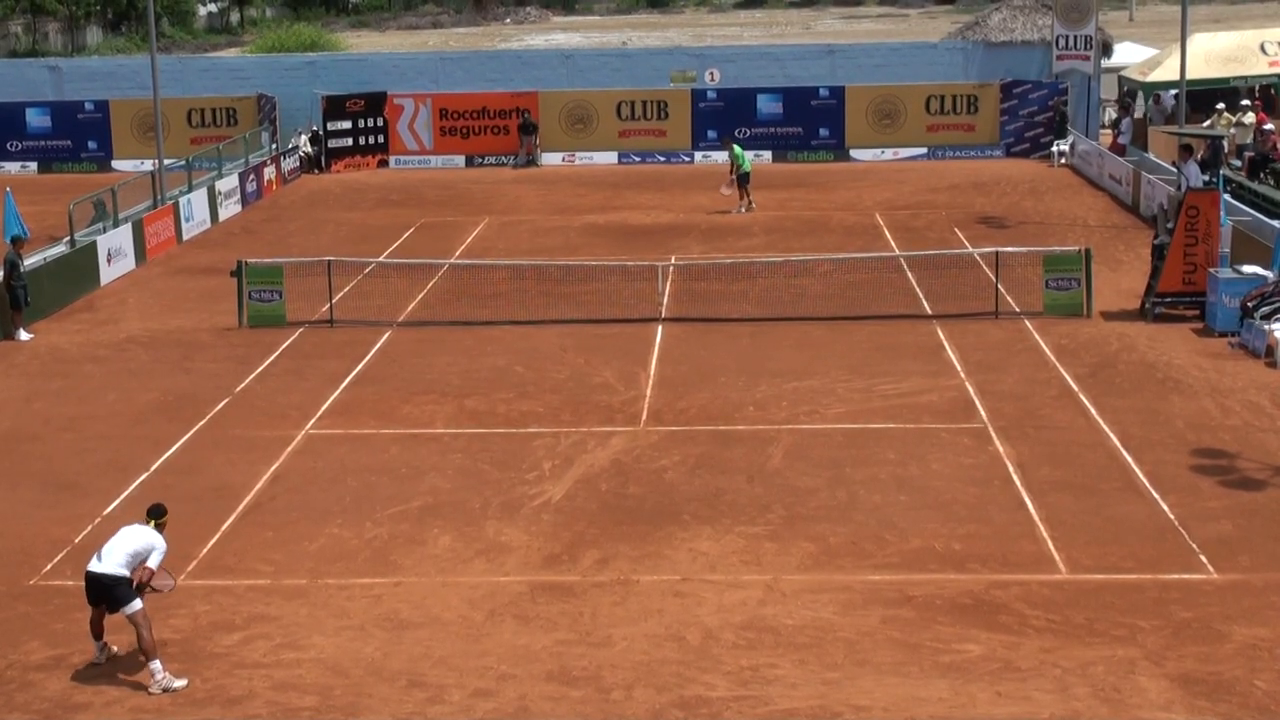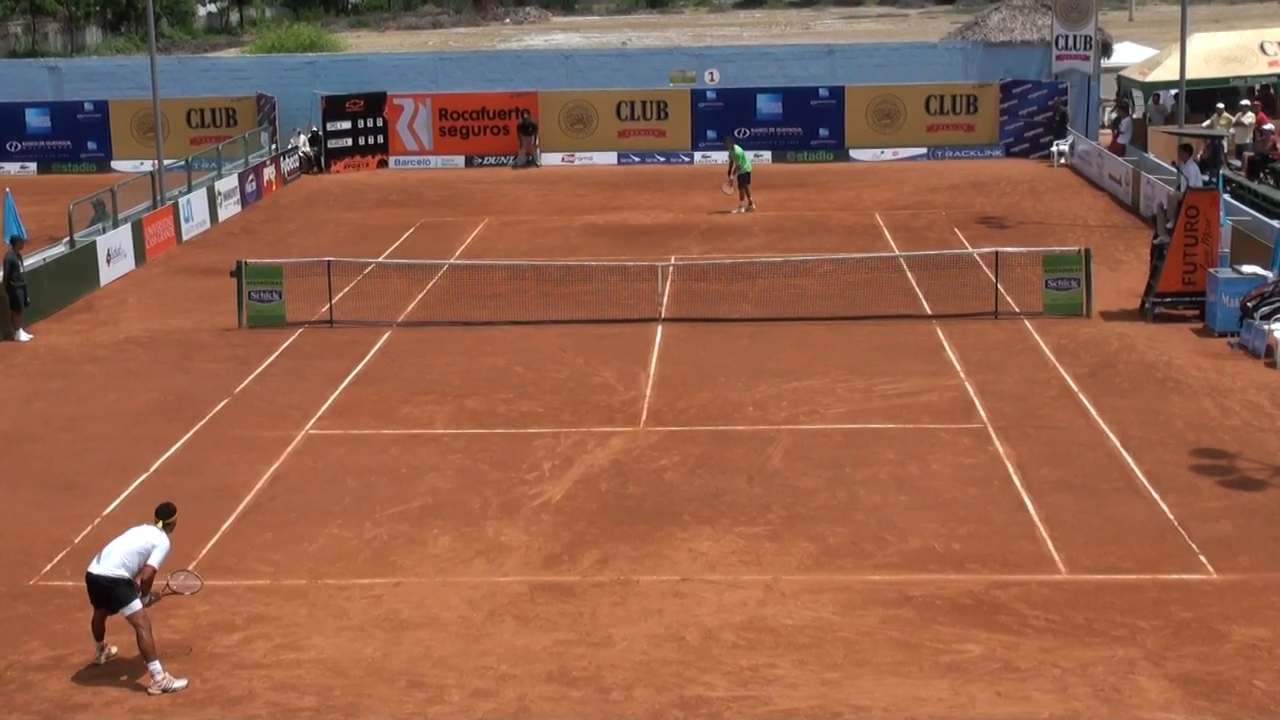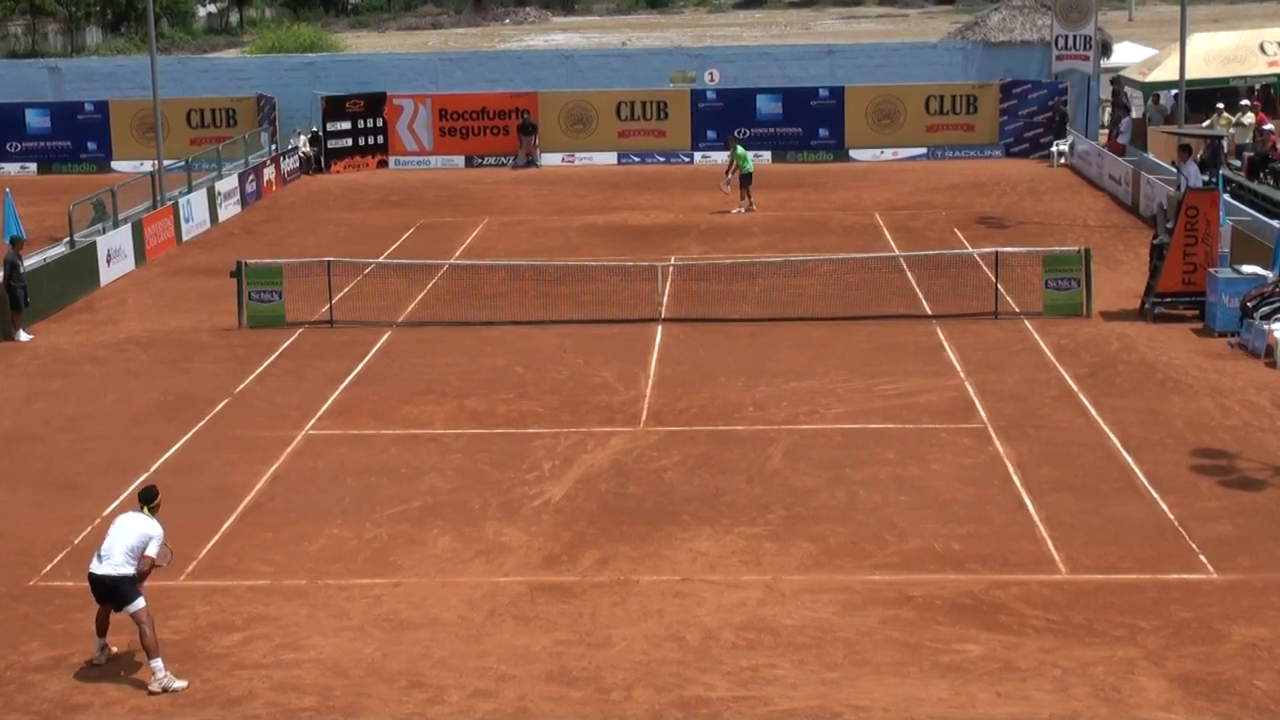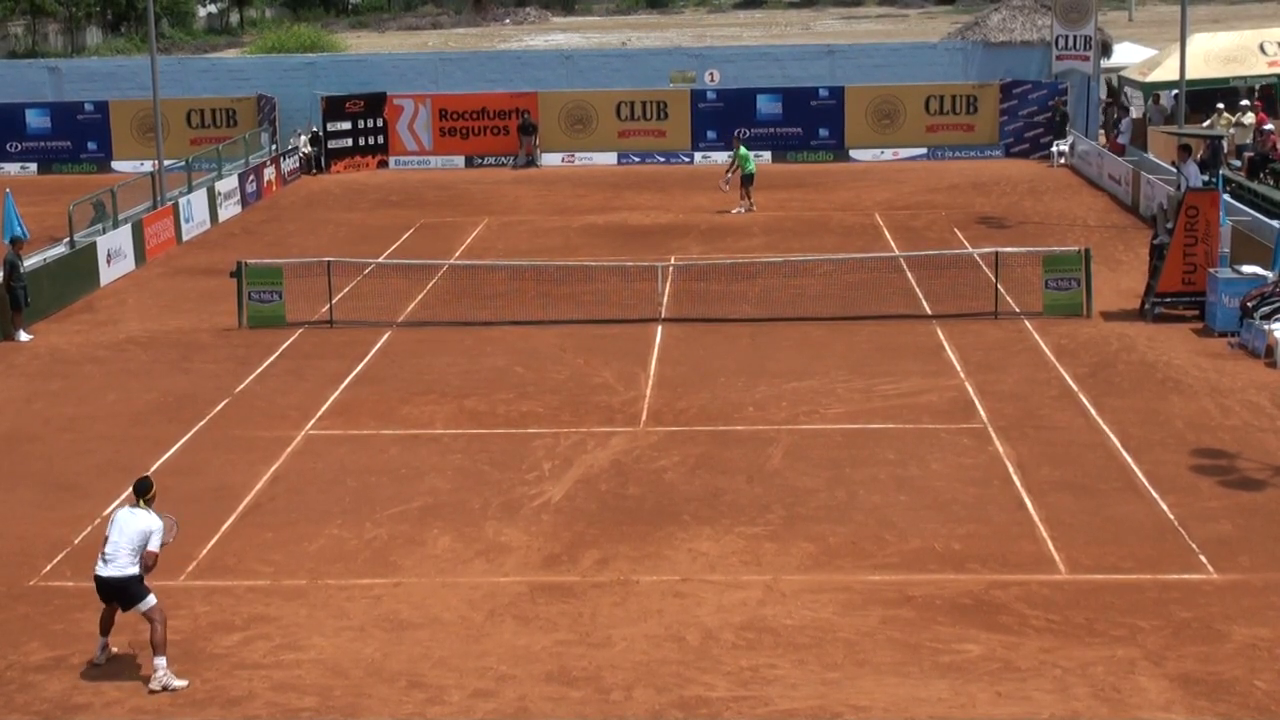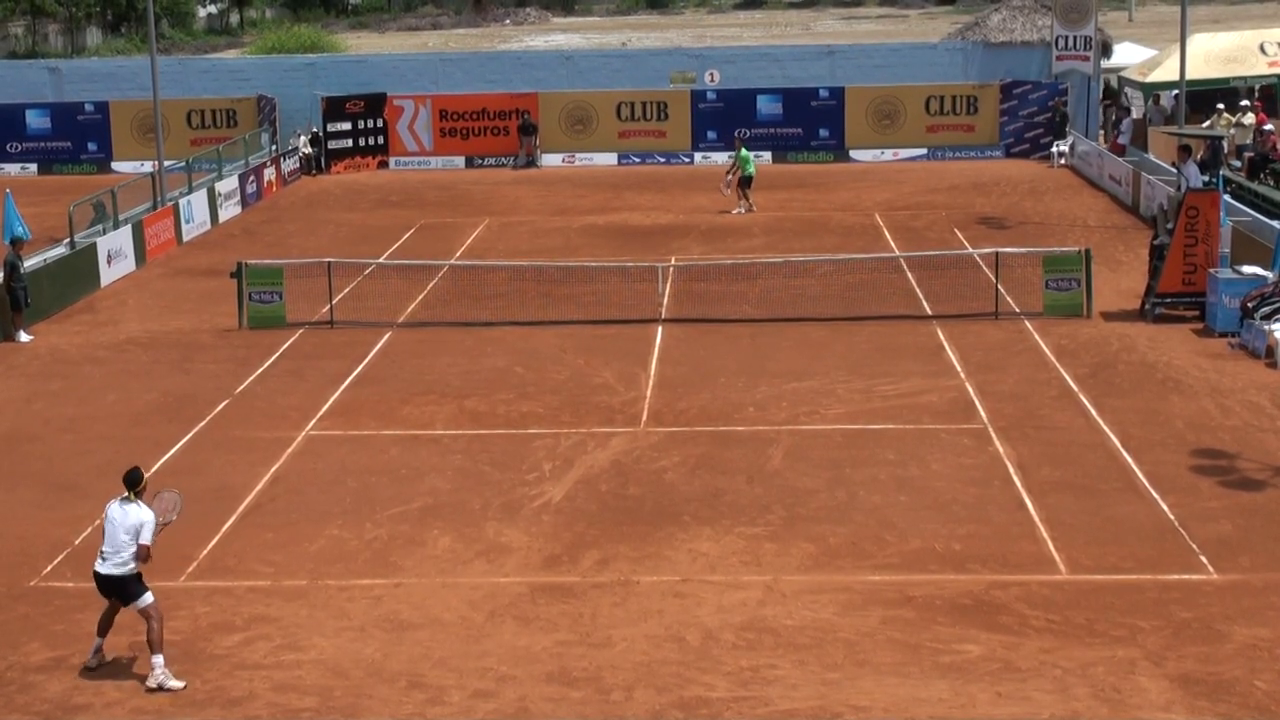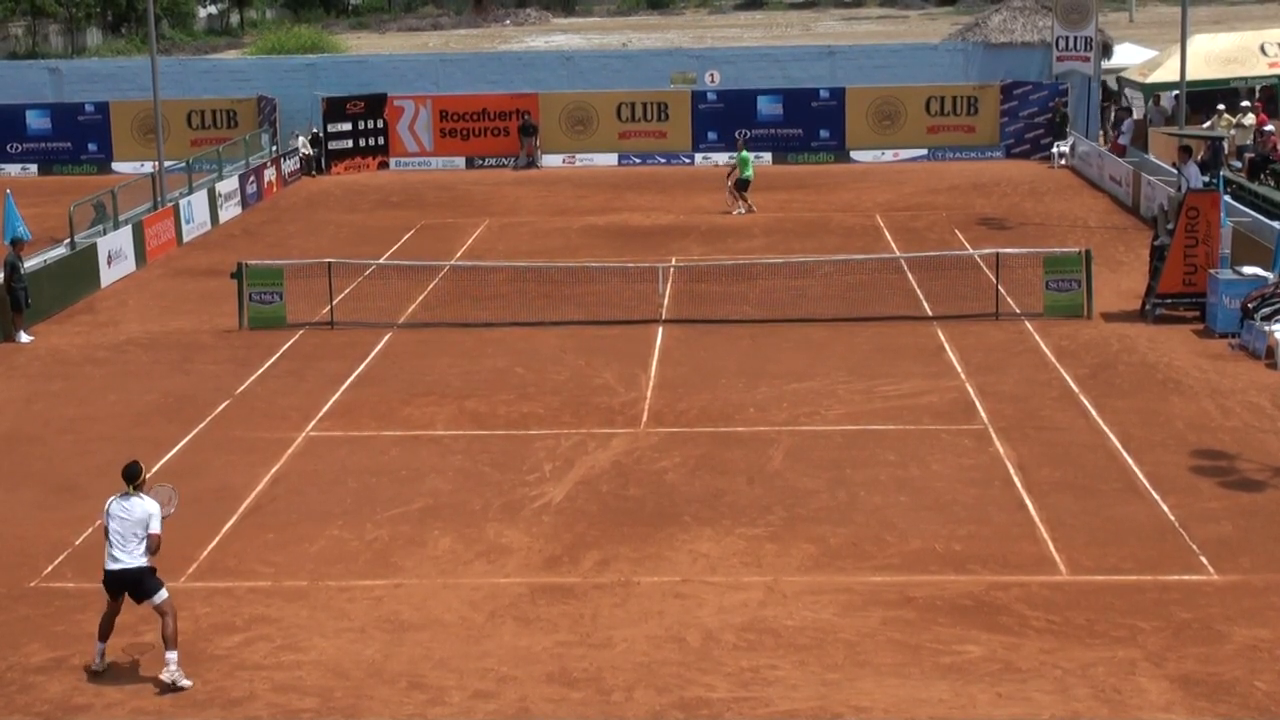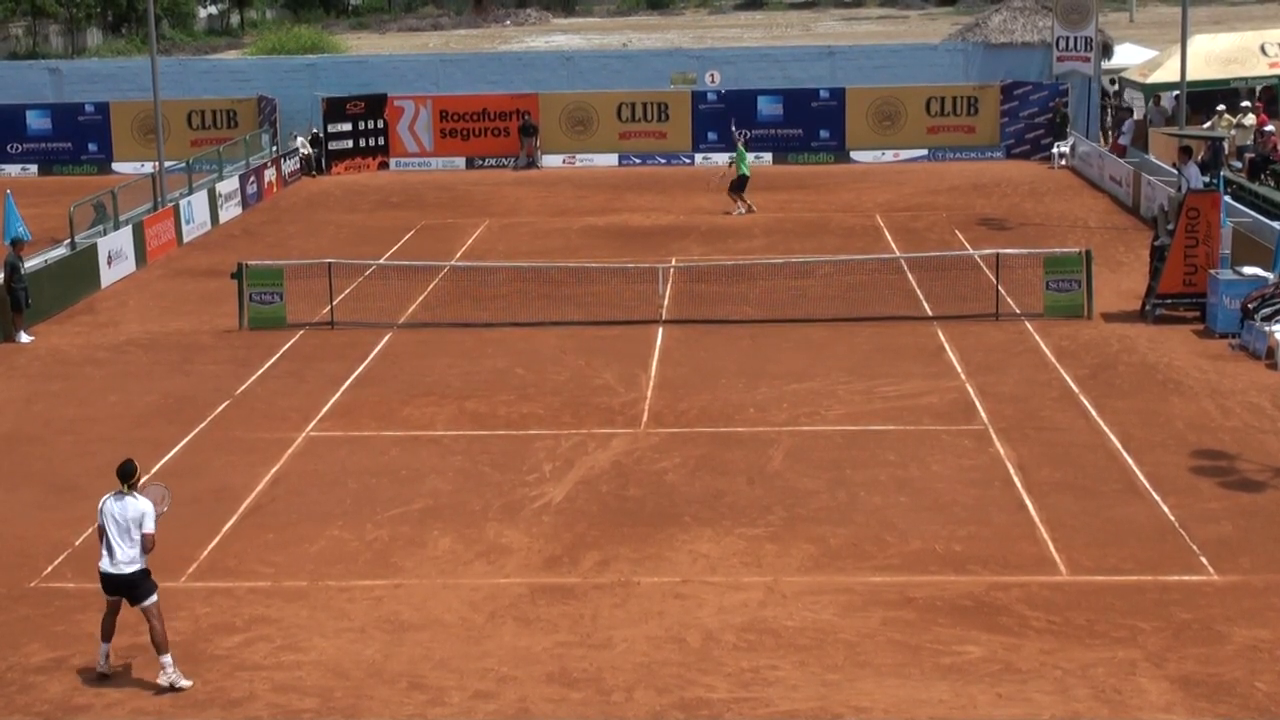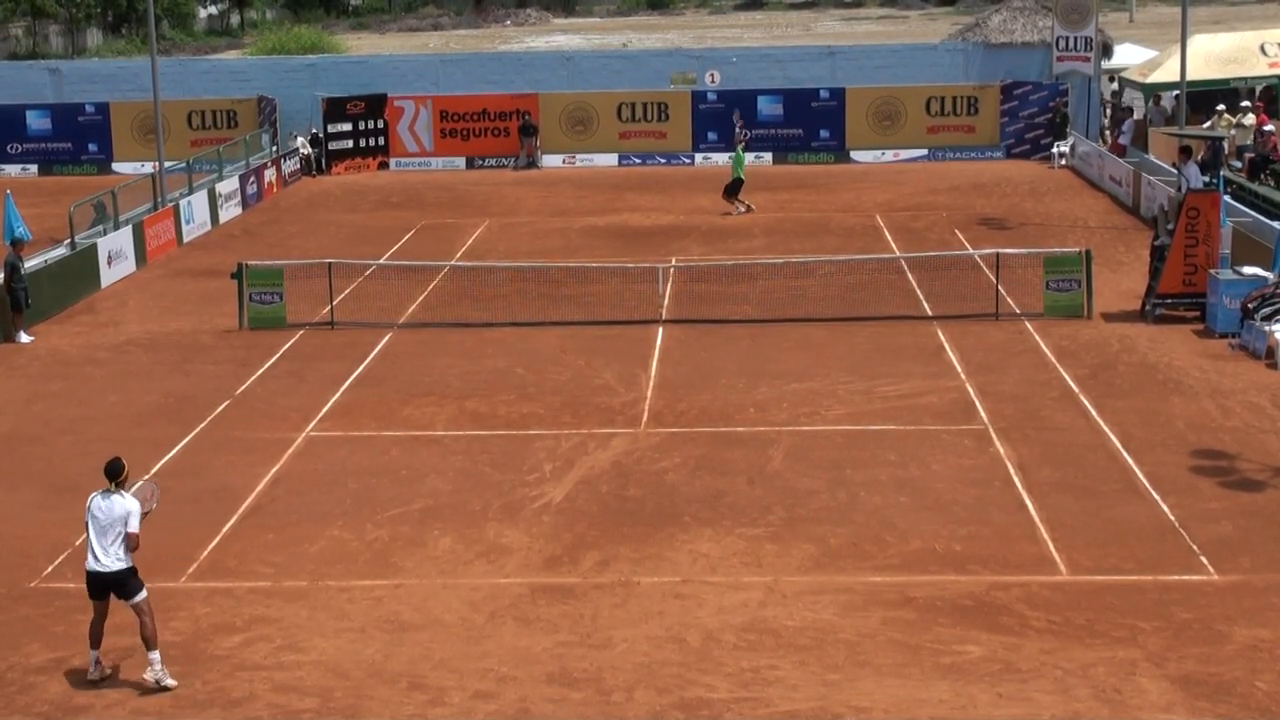
dt=0.3s
person 1, frame 1
left shoulder: (129, 528)
right shoulder: (159, 542)
right elbow: (145, 578)
left wrist: (132, 593)
right wrist: (136, 594)
left hip: (92, 572)
right hip: (114, 577)
left knee: (98, 611)
right knee: (143, 624)
left ankle: (101, 652)
right ankle: (159, 679)
person 1, frame 2
left shoulder: (139, 530)
right shoulder: (163, 541)
right elbow: (147, 575)
left wrist: (137, 589)
right wrist: (145, 597)
left hip: (93, 573)
right hip: (112, 578)
left knee: (100, 612)
right knee: (142, 625)
left ankle: (101, 653)
right ankle: (159, 680)
person 1, frame 3
left shoulder: (122, 518)
right shoulder: (155, 529)
right elbow: (145, 567)
right wrist: (137, 583)
left hip: (95, 572)
right hip: (118, 577)
left knee: (105, 608)
right knee: (145, 622)
left ankle: (101, 651)
right ankle: (159, 677)
person 1, frame 4
left shoulder: (119, 513)
right shoulder: (155, 523)
left elbow: (107, 545)
right elbow: (150, 562)
right wrist: (141, 573)
left hip: (101, 574)
right hip: (125, 578)
left knee: (111, 608)
right knee: (158, 619)
left ankle: (102, 652)
right ankle: (160, 675)
person 1, frame 5
left shoulder: (112, 506)
right shoulder: (146, 515)
right elbow: (143, 555)
right wrist: (147, 556)
left hip: (101, 572)
right hip: (124, 575)
left knee: (113, 608)
right knee: (154, 617)
left ankle: (95, 655)
right ankle: (158, 673)
person 1, frame 6
left shoulder: (111, 503)
right shoulder: (151, 506)
left elbow: (108, 535)
right elbow: (153, 547)
right wrist: (154, 548)
left hip: (112, 570)
right hip: (138, 570)
left knee: (112, 611)
right knee: (168, 613)
left ankle: (99, 660)
right ankle: (171, 670)
person 1, frame 7
left shoulder: (105, 502)
right shoulder: (144, 506)
left elbow: (101, 536)
right elbow: (148, 545)
right wrist: (147, 546)
left hip: (107, 571)
right hip: (133, 572)
left knee: (111, 612)
right knee: (155, 620)
left ankle: (103, 662)
right ankle: (168, 673)
person 1, frame 8
left shoulder: (93, 500)
right shoulder: (131, 504)
left elbow: (91, 533)
right elbow: (133, 544)
right wrist: (135, 542)
left hip: (94, 570)
right hip: (120, 570)
left knee: (99, 617)
right knee: (145, 615)
left ankle: (95, 668)
right ankle: (155, 670)
